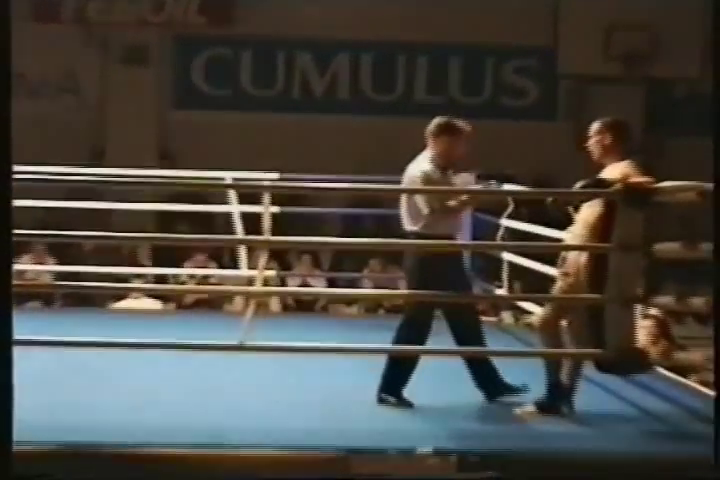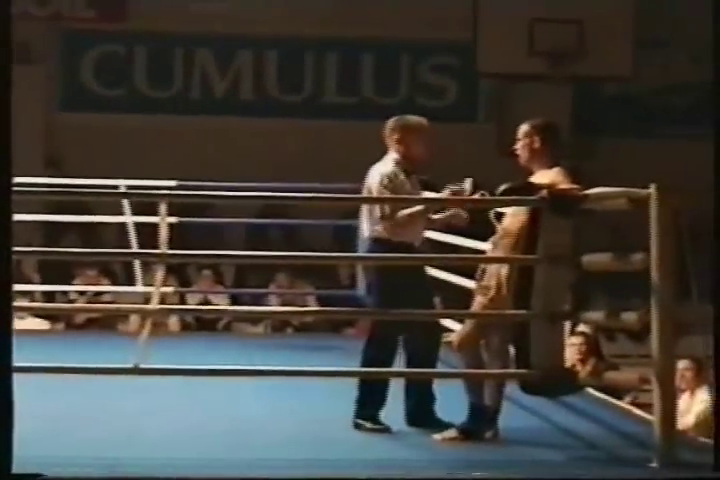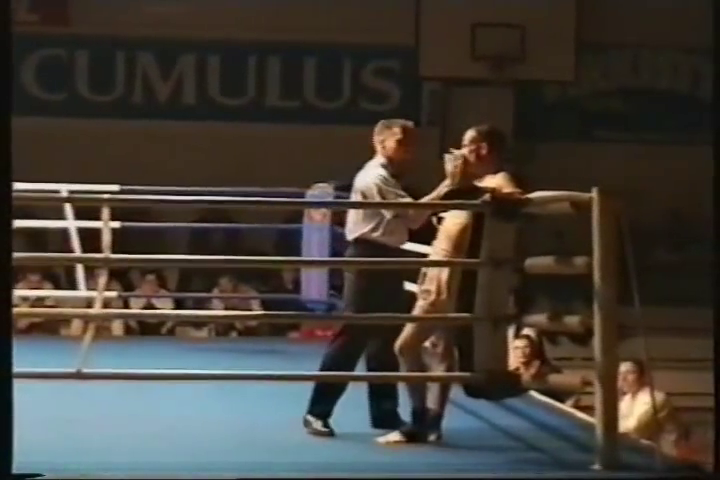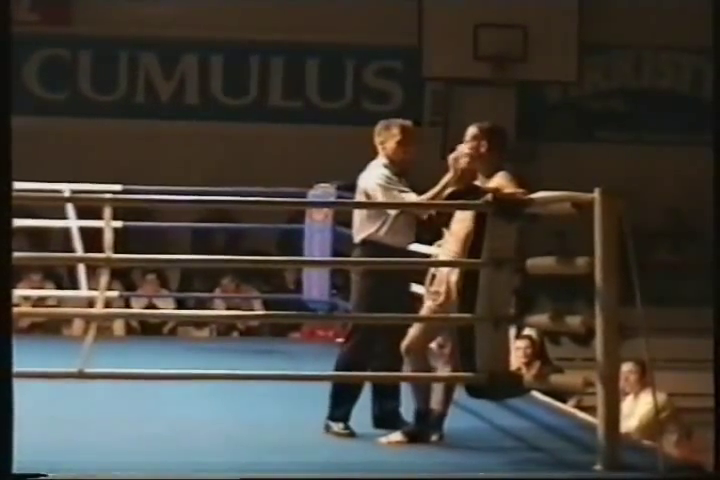
dt=0.7s
person 1, frame 1
left shoulder: (626, 170)
right shoulder: (609, 173)
left elbow: (648, 186)
left hip: (588, 262)
right hip: (576, 260)
left knee: (547, 322)
right knee: (577, 329)
left ankle: (558, 395)
right ankle: (559, 396)
person 1, frame 2
left shoulder: (554, 177)
right shoulder: (535, 182)
left hip: (511, 276)
right hip: (497, 272)
left knee: (465, 340)
right knee: (494, 345)
right ankle: (483, 419)
person 1, frame 3
left shoulder: (498, 181)
right shoulder: (473, 185)
left elbow: (519, 199)
right elbow: (442, 208)
left hip: (451, 277)
right hip: (439, 275)
left knee: (407, 345)
right knee: (442, 348)
right ankle: (427, 423)
person 1, frame 4
left shoulder: (500, 181)
right shoulder: (475, 183)
left elbow: (521, 199)
right elbow: (447, 213)
left wrist: (491, 195)
right wrist: (456, 178)
left hip: (458, 279)
right hip: (446, 275)
left knee: (412, 346)
right knee: (447, 349)
right ankle: (430, 423)
person 2, frame 1
left shoulder: (443, 171)
right shoulder: (421, 172)
right elbow: (438, 212)
left wrist: (467, 197)
right wrist: (469, 198)
left hip: (447, 249)
right hip: (427, 251)
left knee: (465, 317)
right knee: (417, 321)
left ankle: (491, 383)
right ankle: (389, 389)
person 2, frame 2
left shoulder: (409, 177)
right shoulder: (383, 175)
right elbow: (394, 222)
left wrist: (444, 217)
left hip: (407, 258)
right hip: (386, 258)
left knee: (425, 334)
right knee: (384, 337)
left ankle: (420, 409)
right ankle: (366, 412)
person 2, frame 3
left shoulder: (388, 178)
right shoulder: (373, 178)
left elbow: (408, 220)
right elbow: (413, 214)
right wrist: (448, 184)
left hip: (386, 260)
right hip: (368, 259)
left knee: (386, 340)
right knee: (351, 337)
left ankle: (385, 412)
right ankle: (317, 412)
person 2, frame 4
left shoulder: (395, 178)
right shoulder: (376, 178)
left elbow: (413, 215)
right elbow: (419, 206)
right wrist: (451, 176)
left hip: (394, 261)
right hip: (374, 261)
left knee: (391, 340)
right knee: (361, 338)
left ankle: (387, 412)
right ankle: (337, 415)
